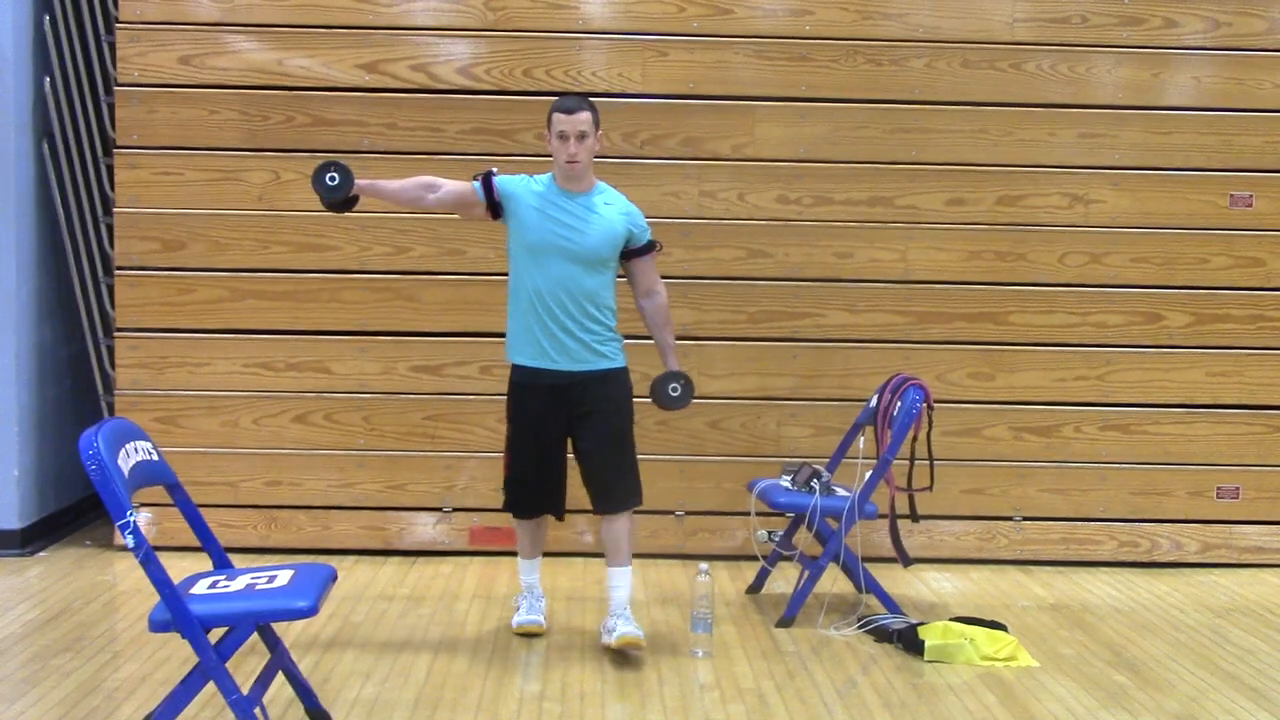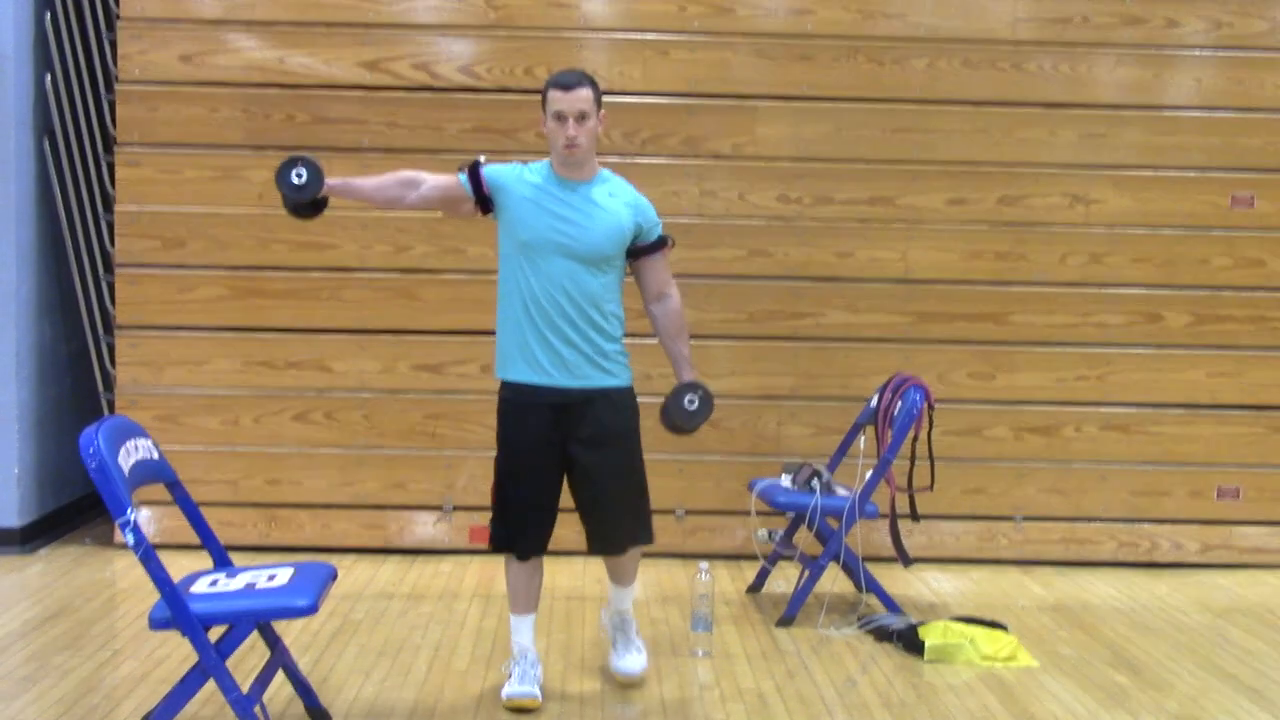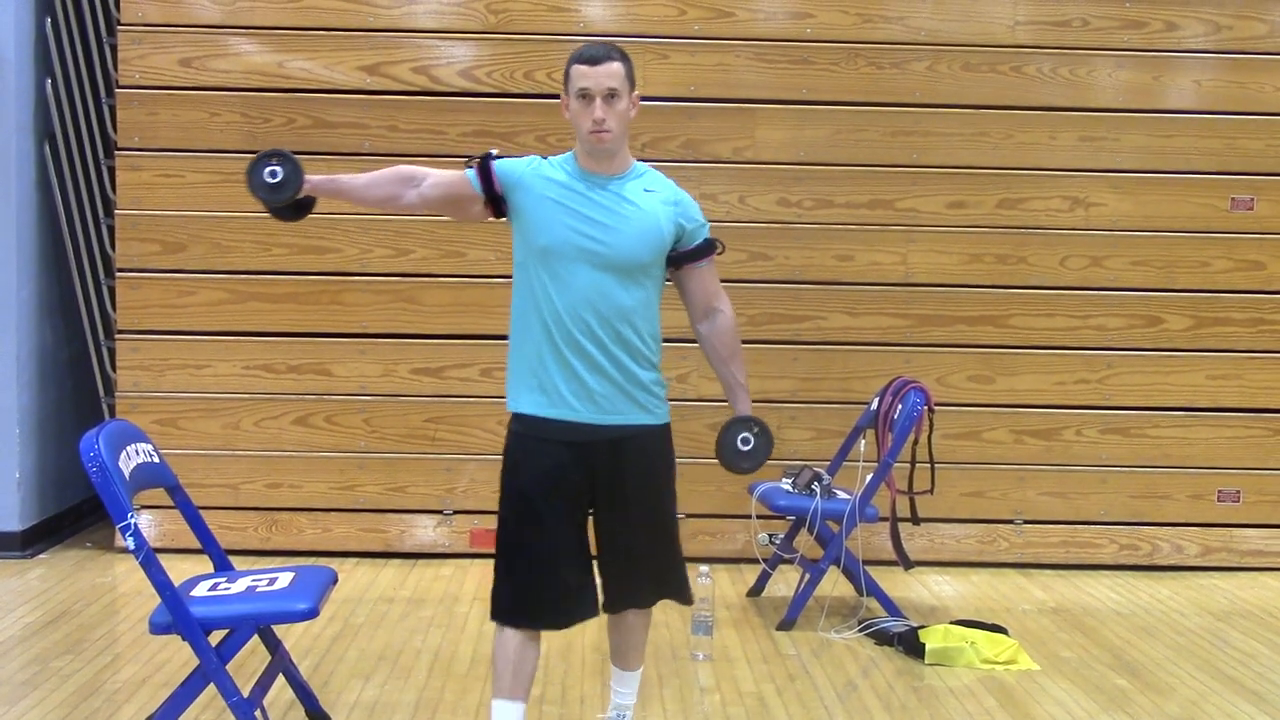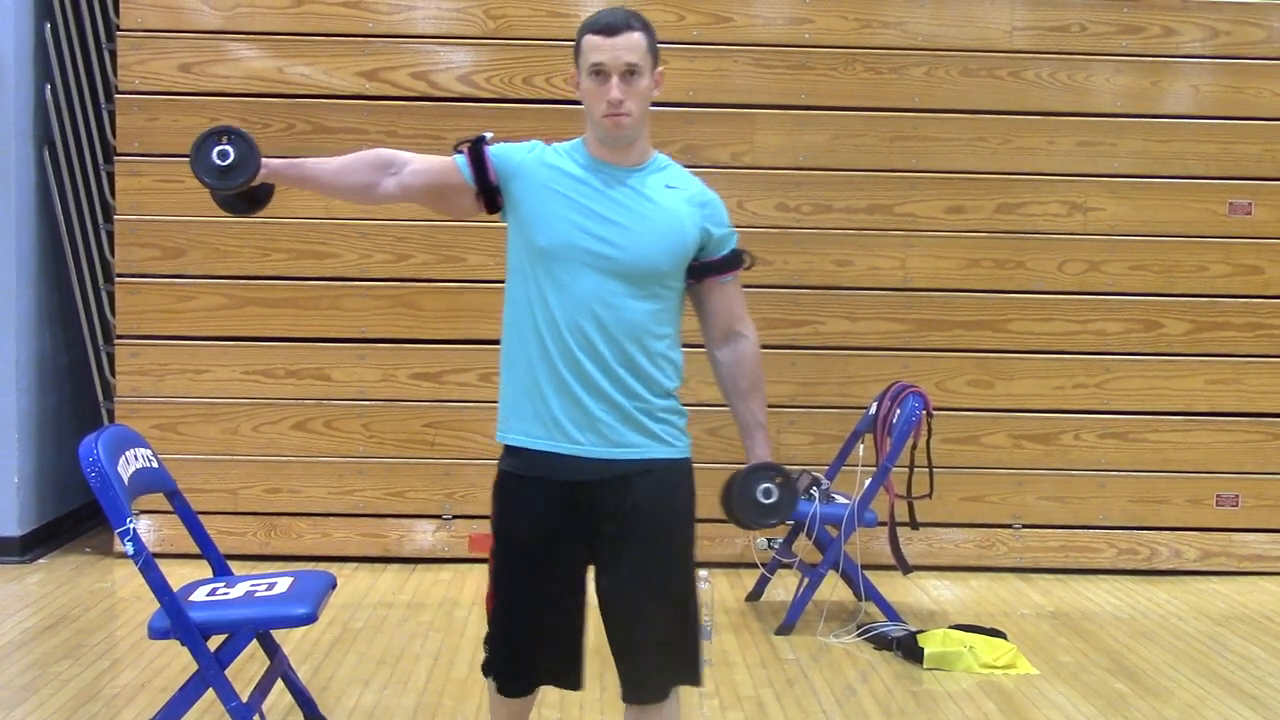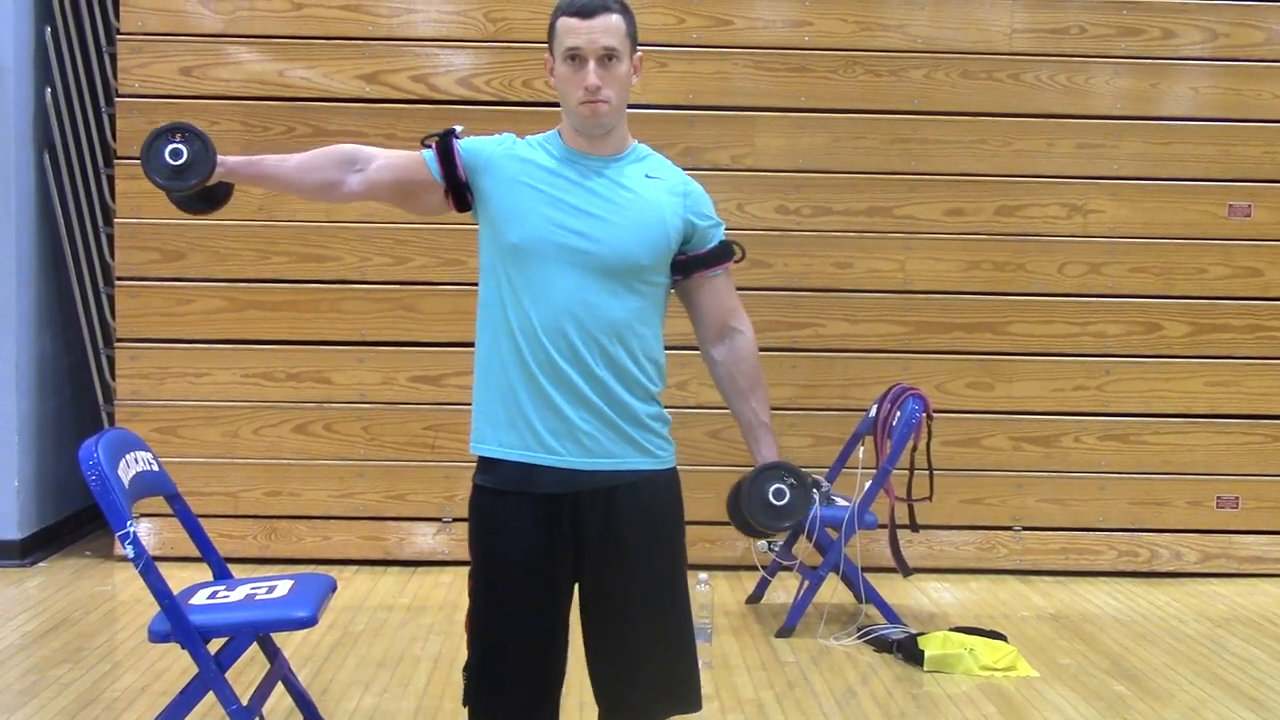
dt=1s
person 1, frame 1
left shoulder: (625, 215)
right shoulder: (516, 193)
left elbow: (650, 294)
right elbow: (435, 193)
left wrist: (671, 362)
right wrist: (363, 186)
left hip: (603, 374)
right hip: (533, 373)
left knee: (616, 495)
right knee: (530, 494)
left ankle: (619, 612)
right ankle: (531, 593)
person 1, frame 2
left shoulder: (631, 206)
right shoulder: (507, 184)
left elbow: (662, 298)
right elbow: (415, 189)
left wrist: (686, 376)
right wrist: (333, 186)
left hip: (606, 391)
right hip: (526, 391)
left knee: (620, 527)
right knee: (522, 532)
left ankle: (620, 619)
right ankle: (524, 658)
person 1, frame 3
left shoulder: (672, 205)
right shoulder: (524, 181)
left elbow: (711, 314)
right elbow: (414, 187)
left wrist: (741, 406)
right wrist: (316, 184)
left hip: (637, 428)
right hip: (542, 427)
left knee: (633, 588)
right knee: (524, 596)
person 1, frame 4
left shoulder: (697, 205)
right shoulder: (524, 170)
left elbow: (732, 338)
right elbow: (393, 175)
left wrist: (759, 451)
right wrist: (272, 169)
left hip: (651, 468)
right hip: (537, 462)
right knee: (518, 657)
person 1, frame 5
left shoulder: (680, 196)
right shoulder: (495, 165)
left elbow: (727, 336)
right elbow: (358, 172)
left wrist: (766, 454)
right wrist: (228, 166)
left hip: (636, 477)
right hip: (516, 473)
